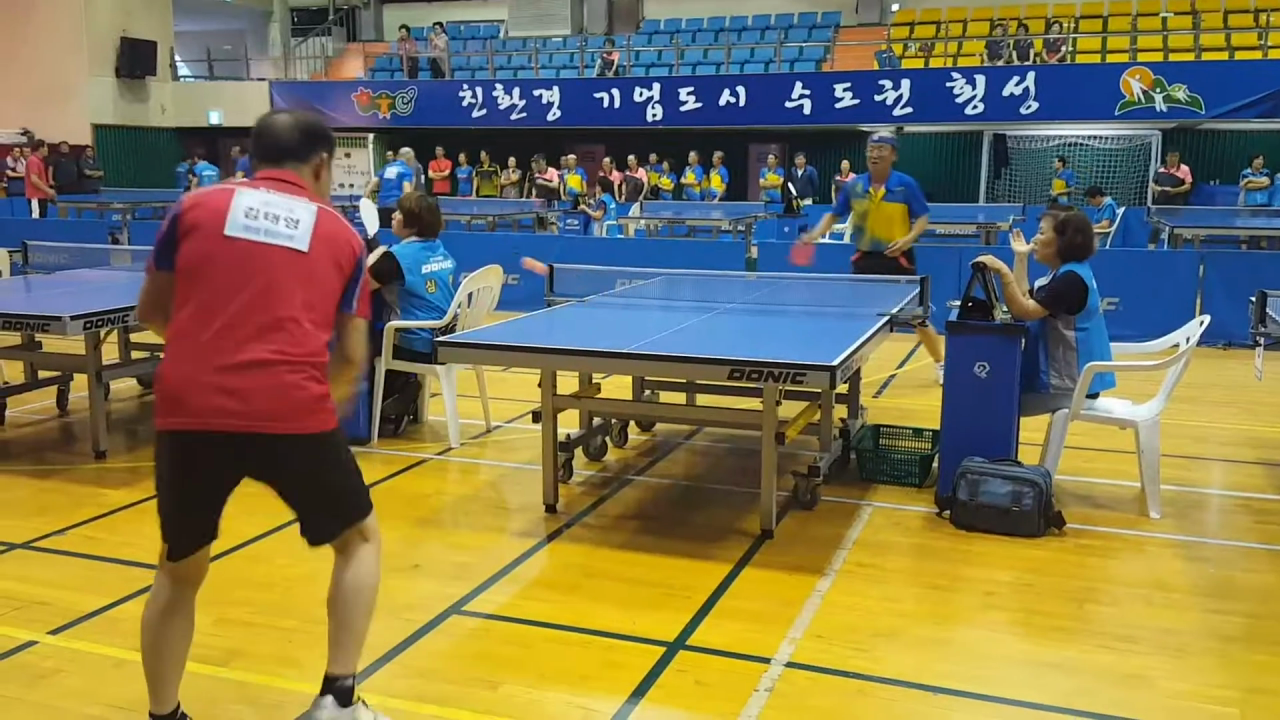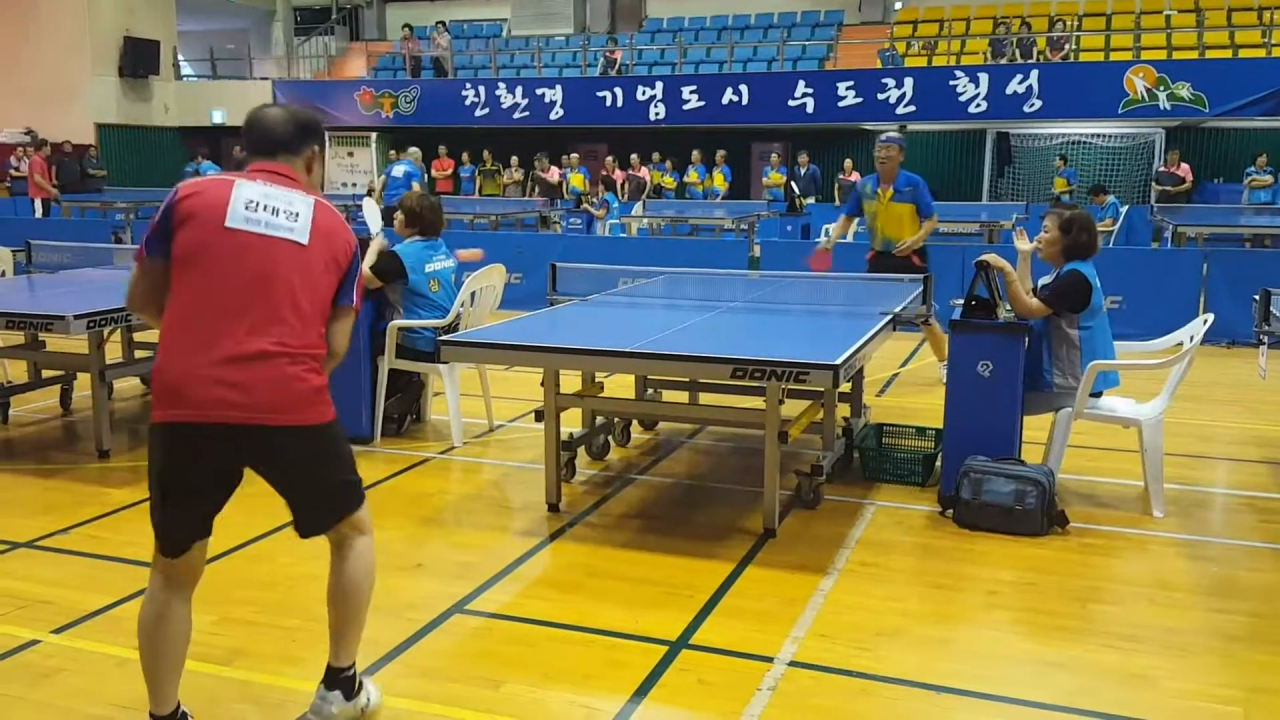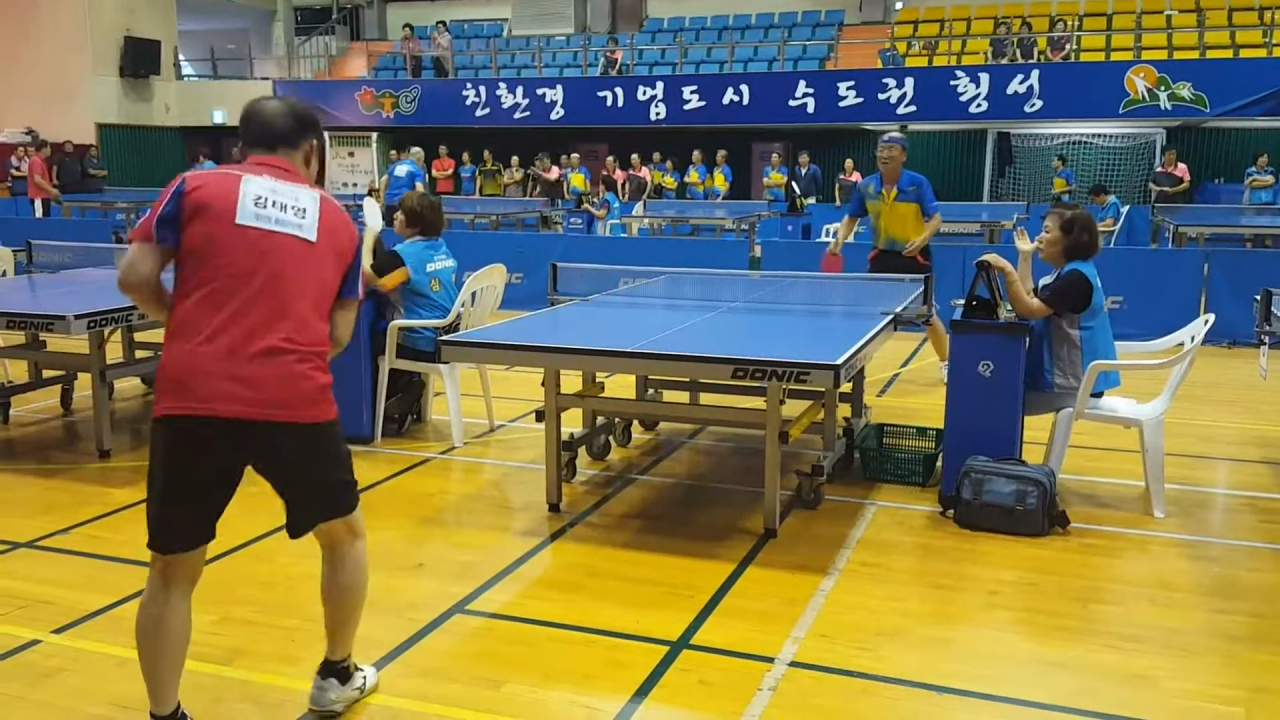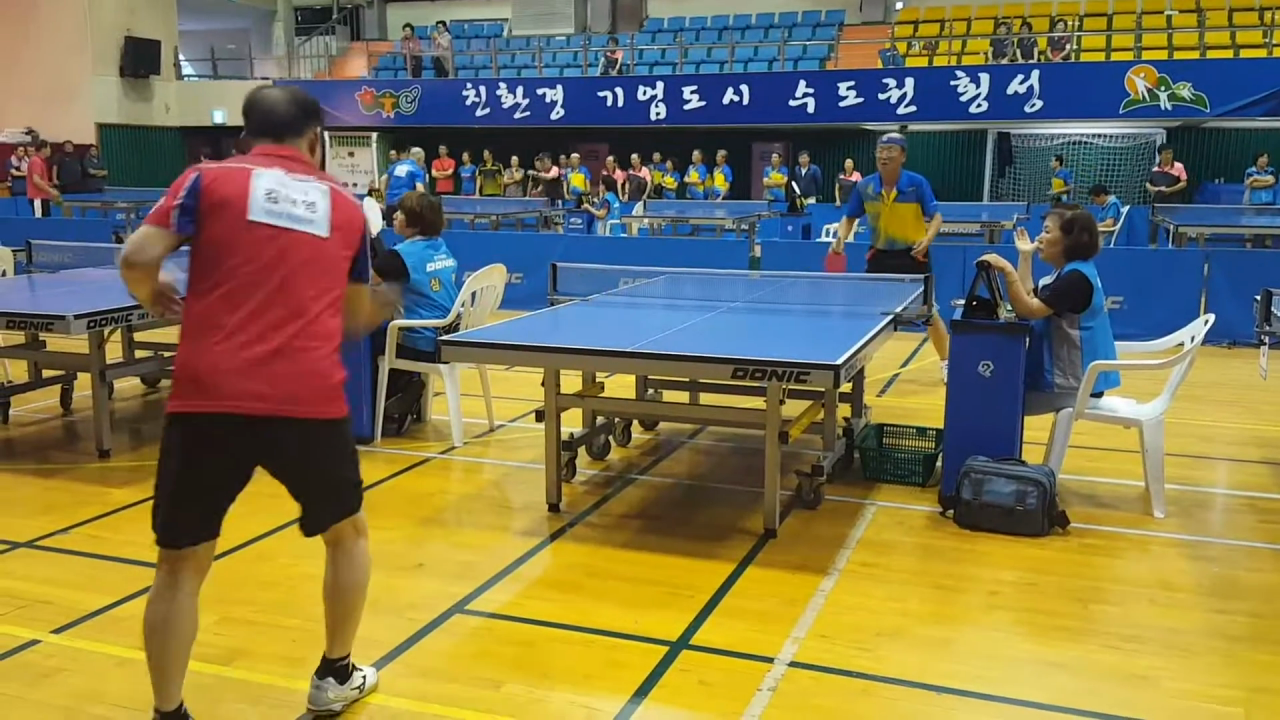
dt=0.1s
person 1, frame 1
left shoulder: (196, 206)
right shoulder: (342, 235)
left elbow: (150, 312)
right elbow: (352, 356)
right wrist: (338, 393)
left hip: (190, 414)
right hip: (295, 419)
left knee: (179, 571)
right knee: (359, 542)
person 1, frame 2
left shoulder: (192, 195)
right shoulder: (336, 226)
left elbow: (142, 298)
left hip: (189, 407)
right hip: (293, 409)
left knee: (174, 570)
right knee: (353, 531)
person 1, frame 3
left shoulder: (195, 188)
right shoulder: (339, 221)
left elbow: (135, 278)
left hip: (193, 403)
right hip: (297, 406)
left knee: (172, 569)
right knee: (344, 535)
person 1, frame 4
left shoulder: (209, 179)
right shoulder: (345, 207)
left elbow: (138, 259)
right elbow: (359, 314)
left wrist: (160, 298)
right wrist: (369, 308)
left hip: (211, 399)
right hip: (312, 403)
left knee: (180, 563)
right knee: (348, 533)
person 2, frame 1
left shoulder: (906, 185)
right shoulder: (854, 186)
left elbow: (922, 220)
right elbow: (834, 215)
left wrist: (906, 240)
right wrist: (814, 235)
left hip: (898, 259)
right hip: (867, 259)
left ankle: (941, 365)
person 2, frame 2
left shoulder: (915, 184)
right shoulder: (864, 186)
left elbow: (931, 220)
right elbow: (848, 217)
left wrist: (914, 240)
right wrist: (833, 238)
left hip: (910, 258)
right hip: (879, 258)
left knee: (924, 316)
left ankle: (945, 364)
person 2, frame 3
left shoulder: (918, 183)
right shoulder: (866, 186)
left elbow: (935, 218)
right elbow: (851, 218)
left wrist: (921, 239)
right wrist: (840, 240)
left hip: (913, 257)
right hip: (882, 257)
left knee: (926, 315)
left ankle: (946, 364)
person 2, frame 4
left shoulder: (917, 183)
right shoulder: (864, 187)
left elbow: (935, 216)
right elbow: (849, 218)
left wrist: (926, 239)
right wrist: (841, 238)
left hip: (912, 256)
right hip: (880, 256)
left knee: (928, 313)
left ankle: (946, 364)
person 3, frame 1
left shoulder: (398, 256)
right shoulder: (440, 249)
left wrist: (375, 255)
right wrist: (381, 258)
left hip: (418, 345)
right ankle: (403, 396)
person 3, frame 2
left shoulder: (401, 255)
right shoulder: (442, 248)
left elbow: (365, 279)
left wrist: (374, 247)
right wrist: (385, 251)
left hip: (422, 344)
right knee: (384, 334)
right ankle: (409, 385)
person 3, frame 3
left shoulder: (402, 254)
right shoulder: (441, 248)
left elbow: (364, 277)
left hip: (421, 344)
right knee: (381, 335)
right ankle: (408, 395)
person 3, frame 4
left shoulder: (402, 255)
right shoulder: (441, 248)
left hip: (421, 344)
left knee: (373, 343)
right knee: (383, 334)
right ankle: (408, 387)
person 4, frame 1
left shoulder: (1071, 278)
right shoulder: (1061, 274)
left elbow: (1024, 312)
right elbow: (1024, 301)
left wrist: (1003, 272)
right wrist: (1020, 257)
left hip: (1070, 384)
right hip: (1059, 375)
person 4, frame 2
left shoulder: (1075, 277)
right shoulder: (1065, 273)
left elbow: (1027, 310)
right elbow: (1027, 299)
left wrist: (1006, 270)
right wrist: (1024, 256)
left hip: (1073, 384)
right hip: (1064, 374)
person 4, frame 3
left shoulder: (1076, 277)
right shoulder: (1065, 273)
left elbow: (1028, 310)
right elbow: (1028, 299)
left wrist: (1007, 270)
right wrist: (1025, 256)
left hip: (1074, 384)
right hip: (1063, 374)
person 4, frame 4
left shoulder: (1076, 277)
right shoulder: (1066, 273)
left elbow: (1028, 310)
right elbow: (1027, 299)
left wrist: (1007, 270)
right wrist: (1025, 256)
left hip: (1074, 384)
right hip: (1065, 375)
